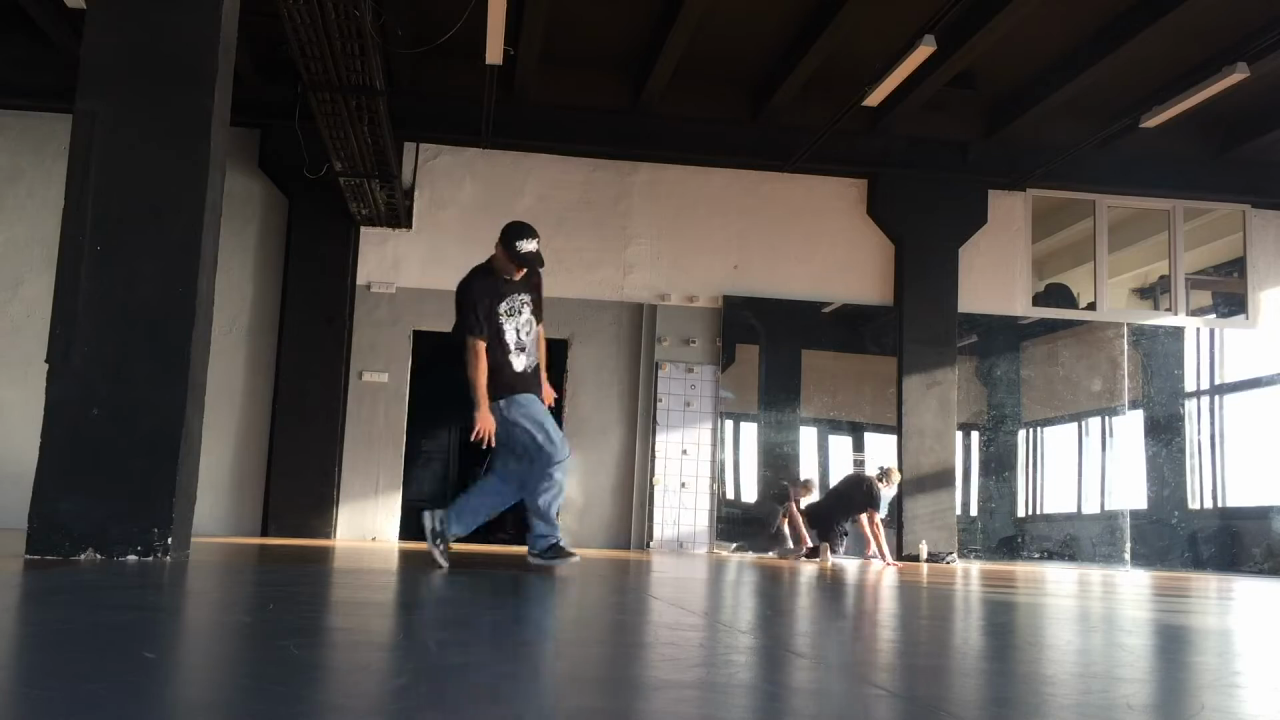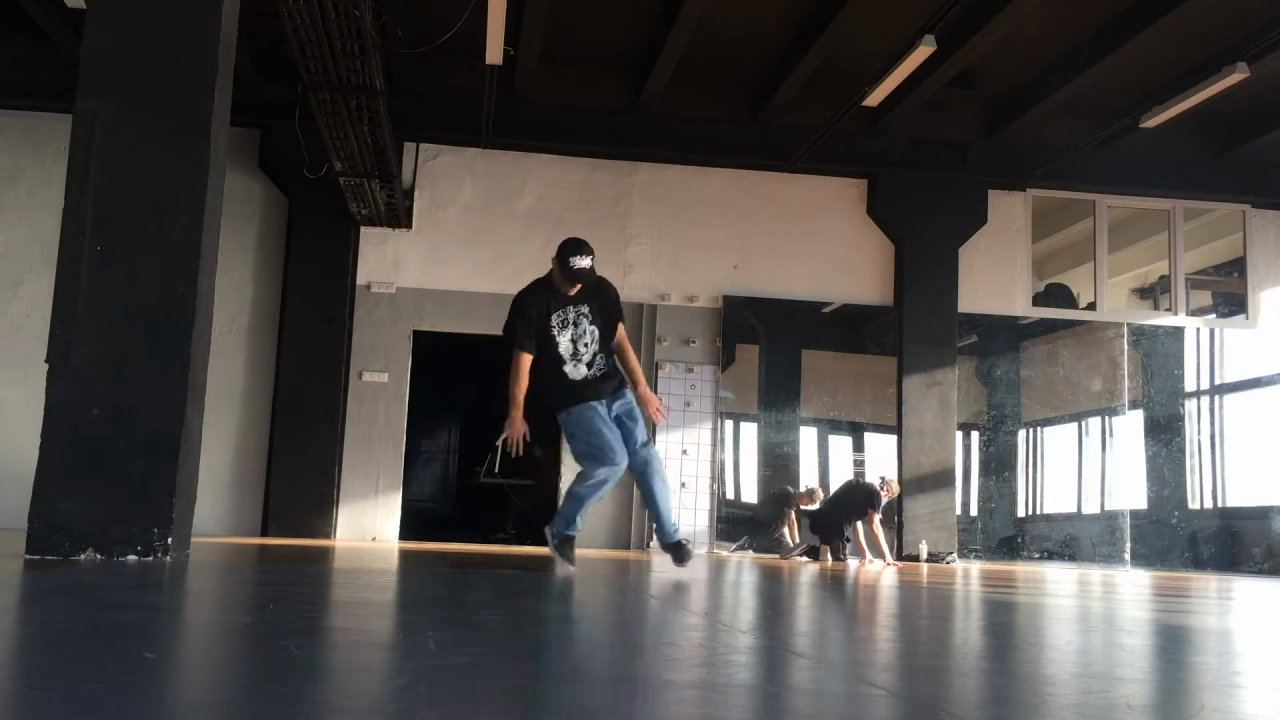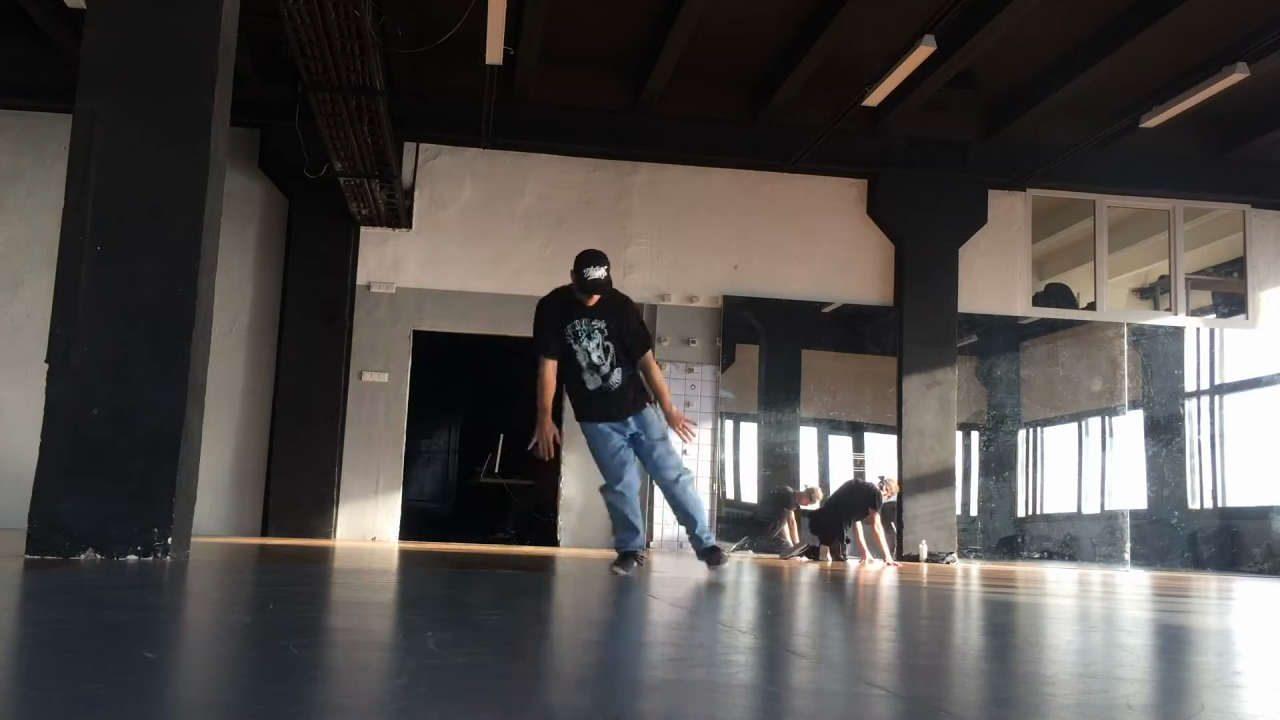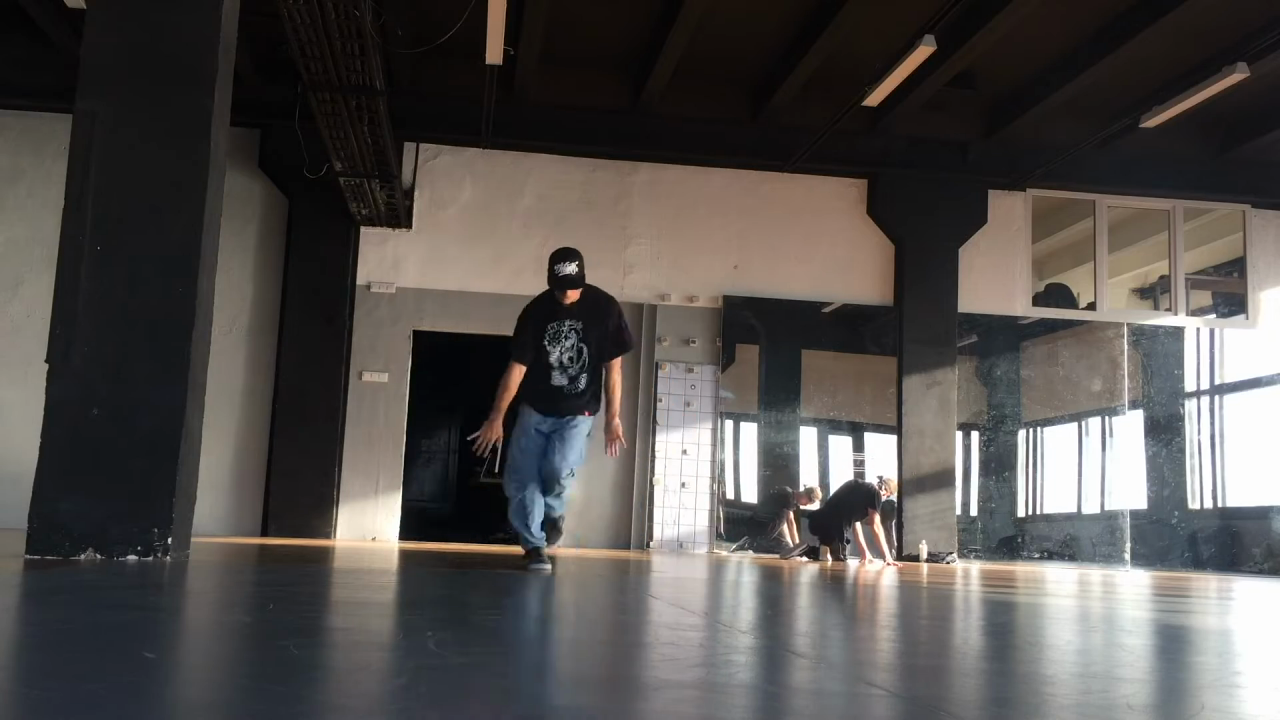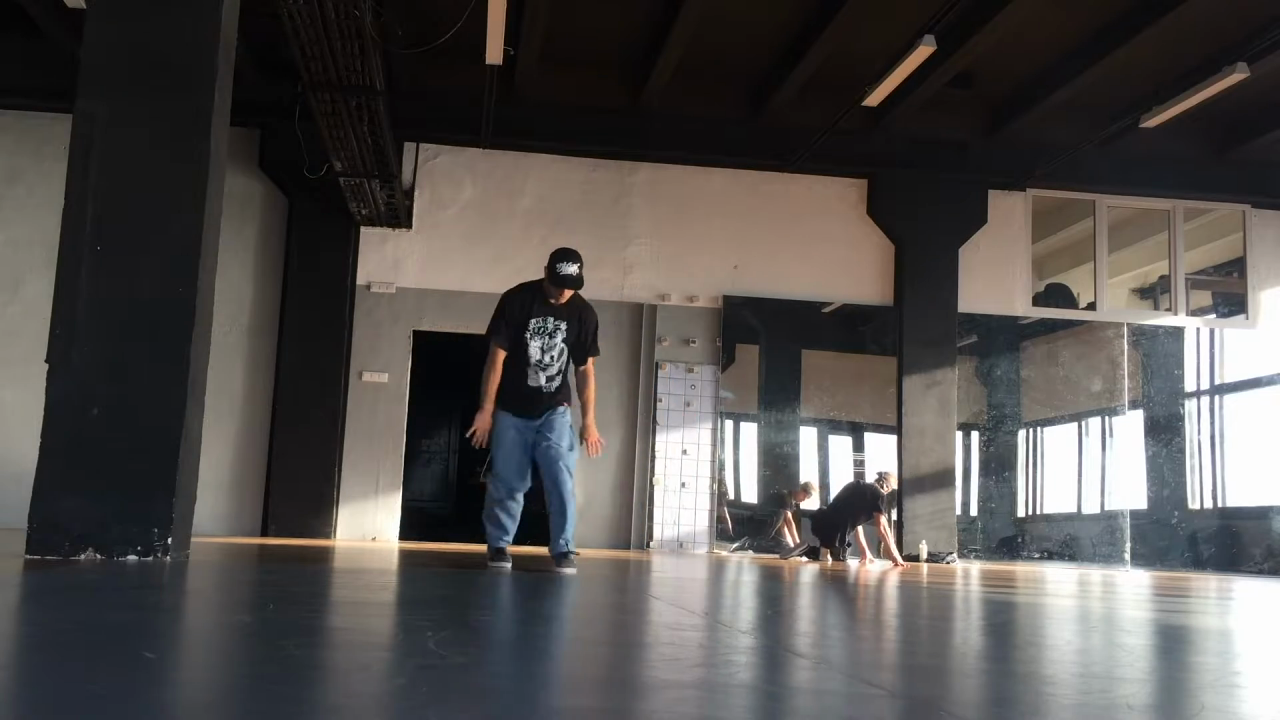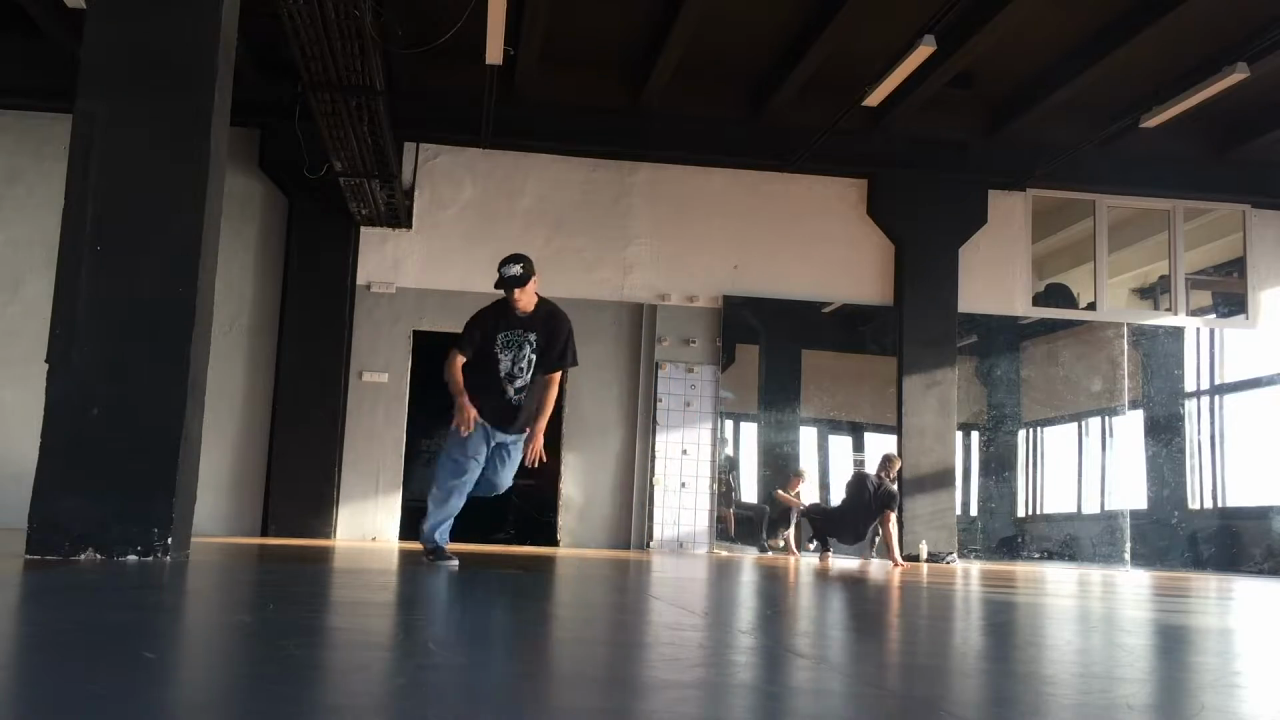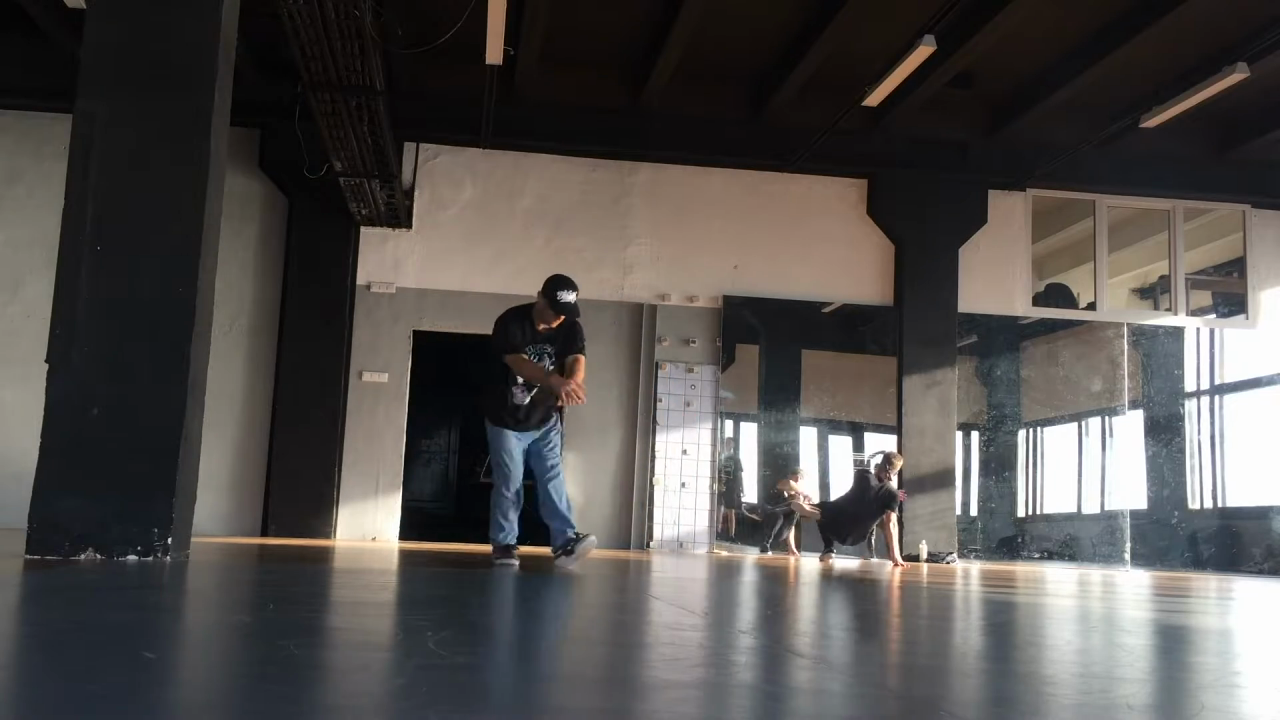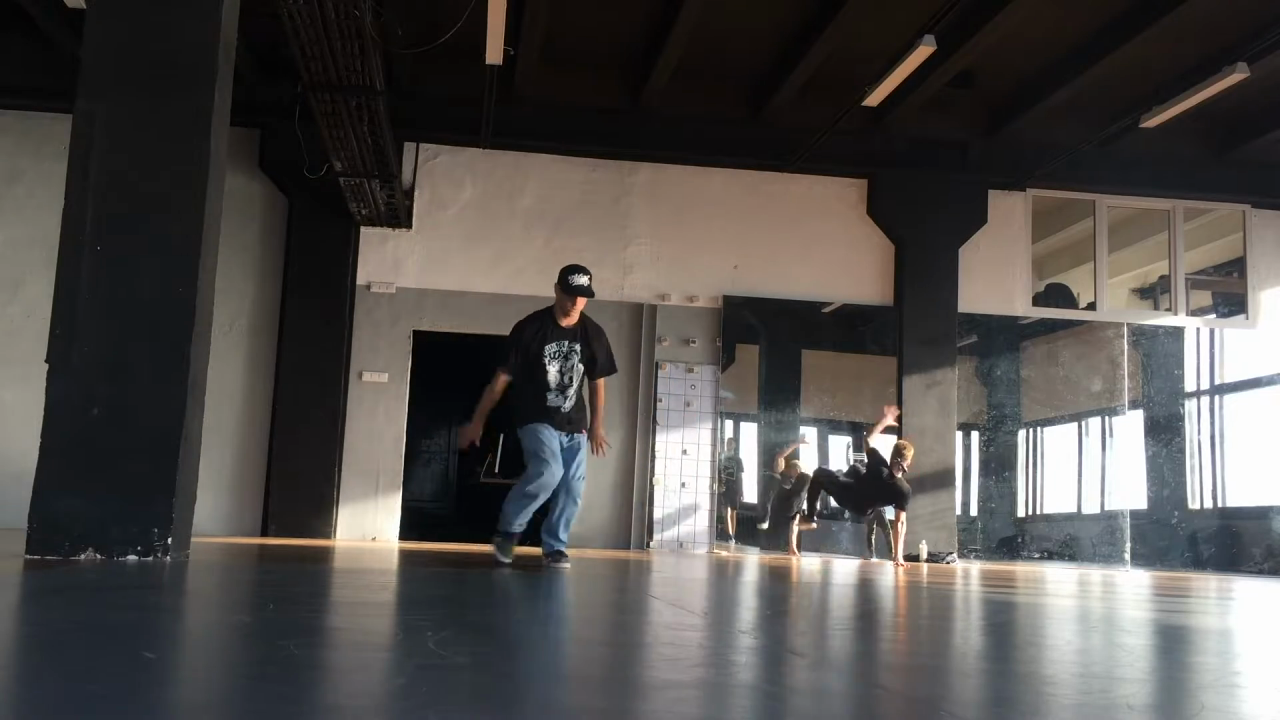
dt=0.3s
person 1, frame 1
left shoulder: (530, 280)
right shoulder: (475, 287)
right elbow: (477, 351)
left wrist: (542, 380)
right wrist: (483, 407)
left hip: (528, 391)
right hip: (506, 395)
left knee: (511, 474)
right knee: (555, 459)
left ankle: (444, 524)
right ankle: (543, 542)
person 1, frame 2
left shoulder: (602, 291)
right shoulder: (530, 302)
left elbow: (620, 341)
right elbow: (522, 362)
left wrist: (642, 388)
right wrist: (516, 414)
left hip: (615, 392)
right hip: (575, 402)
left knee: (644, 457)
right knee: (611, 459)
left ankle: (669, 536)
right ankle: (563, 529)
person 1, frame 3
left shoulder: (624, 309)
right shoulder: (552, 310)
left elbow: (646, 359)
right elbow: (548, 368)
left wrist: (668, 408)
right wrist: (544, 420)
left hip: (637, 407)
right hip: (596, 418)
left knee: (669, 472)
right knee: (622, 481)
left ankle: (705, 542)
right ankle: (632, 548)
person 1, frame 4
left shoulder: (605, 309)
right shoulder: (535, 312)
left elbow: (613, 367)
right elbow: (516, 368)
left wrist: (613, 418)
right wrist: (495, 419)
left hip: (577, 412)
right hip: (535, 409)
left knee: (555, 471)
right knee: (519, 478)
left ankle: (553, 510)
right ankle: (533, 544)
person 1, frame 5
left shoulder: (584, 314)
right shoulder: (516, 301)
left elbow: (586, 370)
right elbow: (497, 358)
left wrist: (589, 420)
right wrist: (487, 411)
left hip: (554, 409)
right hip: (510, 409)
left knee: (558, 470)
right knee: (509, 480)
left ankle: (562, 548)
right ankle: (499, 543)
person 1, frame 6
left shoulder: (556, 322)
right shoulder: (487, 318)
left elbow: (552, 380)
right elbow: (454, 363)
left wrist: (538, 430)
right wrist: (462, 402)
left hip: (517, 421)
right hip: (476, 412)
left knee: (496, 483)
right knee: (459, 475)
right ankle: (433, 540)
person 1, frame 7
left shoulder: (570, 329)
right shoulder: (510, 323)
left elbow: (578, 365)
right elbow: (519, 366)
left wrist: (569, 384)
right wrist: (558, 381)
left hip: (545, 417)
right hip: (505, 418)
left knee: (550, 473)
right knee: (510, 482)
right ankle: (504, 541)
person 1, frame 8
left shoulder: (594, 334)
right shoulder: (530, 328)
left elbow: (597, 383)
right elbow: (502, 378)
left wrist: (596, 424)
right wrist: (477, 421)
left hip: (574, 426)
right hip: (537, 422)
left knee: (571, 491)
right knee: (547, 474)
left ankle: (554, 547)
right ankle: (509, 526)
